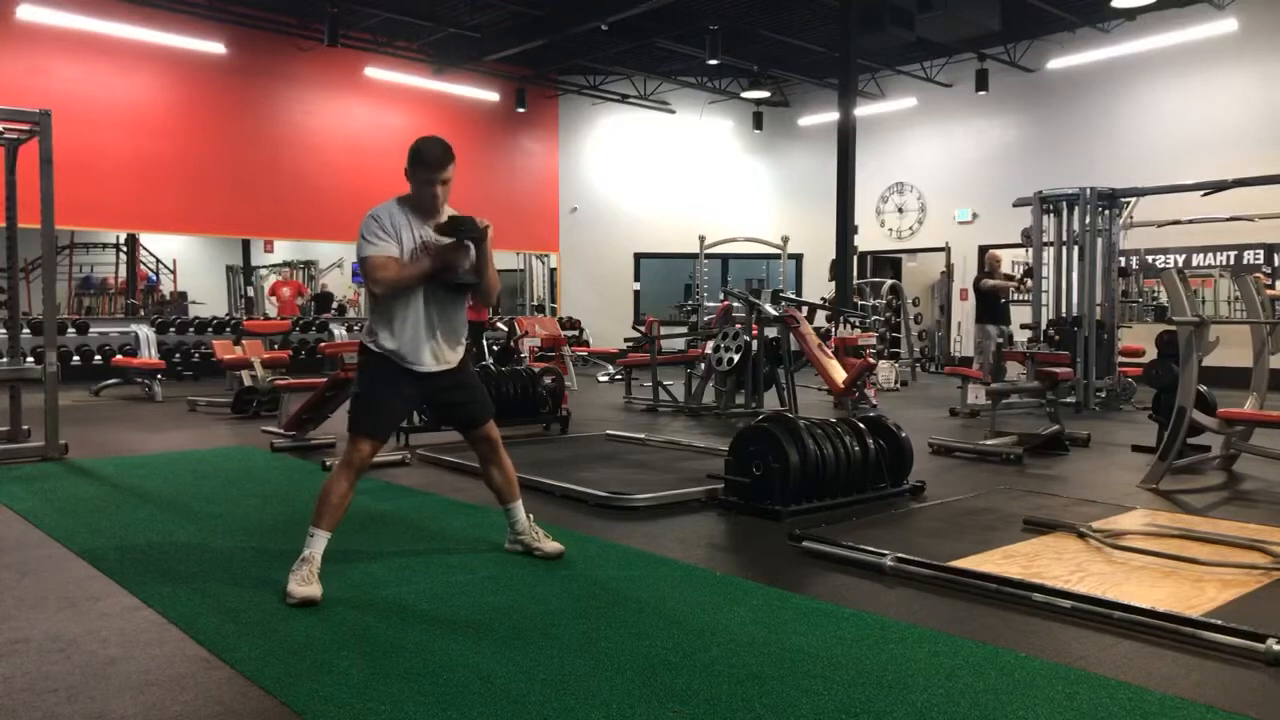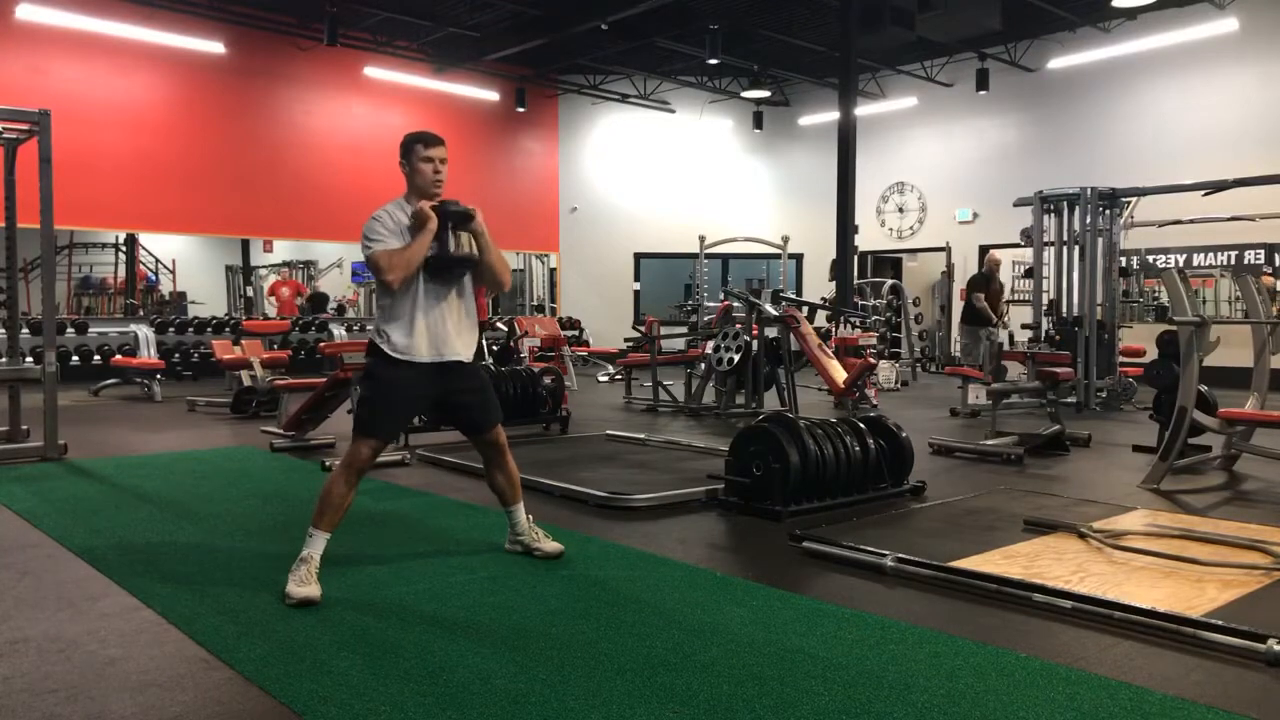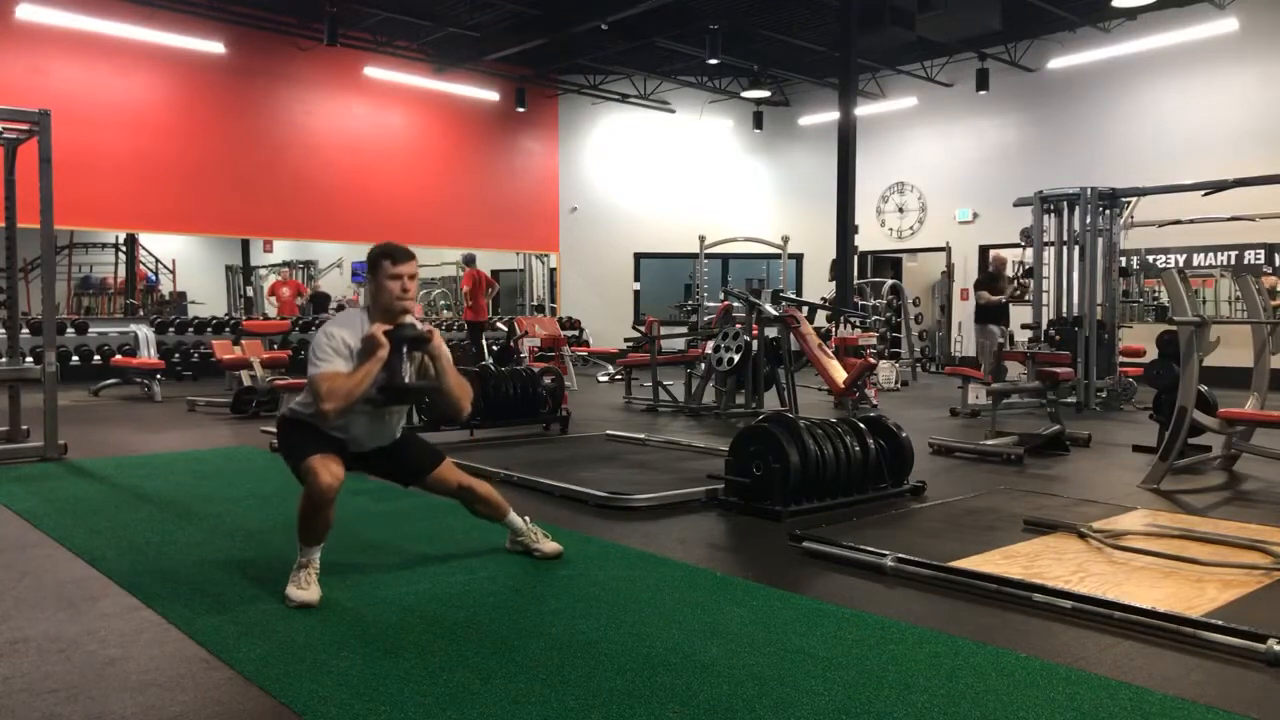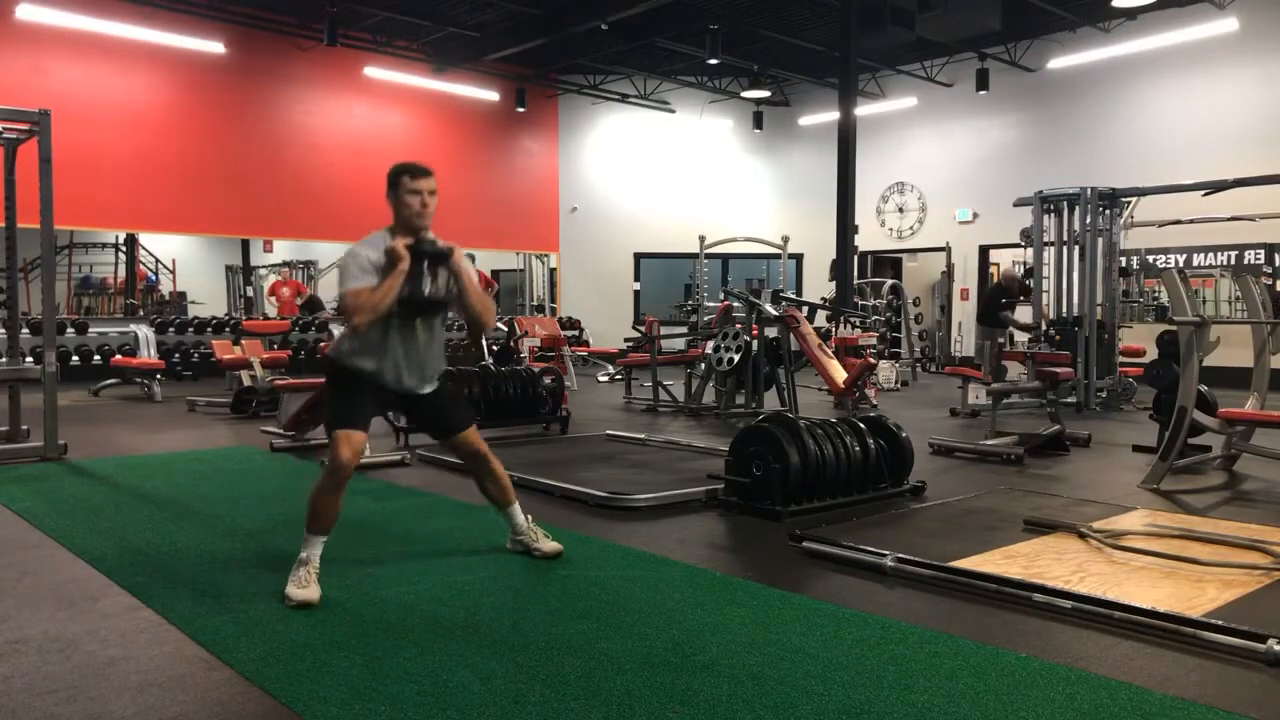
dt=1s
person 1, frame 1
right shoulder: (382, 219)
left elbow: (487, 297)
right elbow: (378, 281)
left wrist: (483, 248)
right wrist: (437, 259)
left hip: (449, 359)
right hip: (390, 361)
left knee: (489, 441)
right knee: (356, 456)
left ankle: (522, 530)
right ankle: (309, 558)
person 1, frame 2
left shoulder: (461, 221)
right shoulder: (386, 220)
left elbow: (501, 284)
right elbow: (391, 276)
left wrist: (480, 232)
right wrist: (426, 231)
left hip: (458, 359)
right hip: (399, 360)
left knee: (495, 443)
right knee: (358, 458)
left ankle: (521, 531)
right ankle: (308, 559)
person 1, frame 3
left shoulder: (421, 336)
right shoulder: (338, 333)
left elbow: (461, 408)
right elbow: (329, 405)
left wrist: (438, 355)
right wrist: (377, 356)
left hip: (383, 436)
right hip: (314, 430)
left knee: (461, 483)
right knee: (326, 481)
left ankle: (522, 532)
right ankle: (307, 564)
person 1, frame 4
left shoulder: (447, 255)
right shoulder: (364, 255)
left elbow: (485, 320)
right elbow: (358, 319)
left wrist: (458, 271)
right wrist: (399, 269)
left hip: (424, 376)
right hip: (363, 371)
left knee: (477, 451)
right knee: (343, 458)
left ankle: (521, 530)
right ankle: (307, 561)
